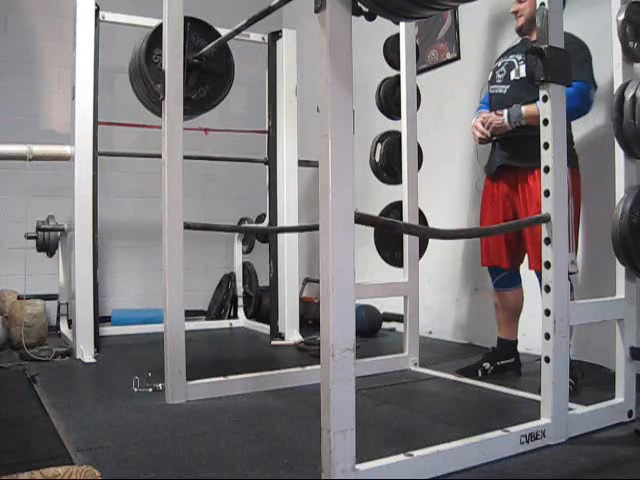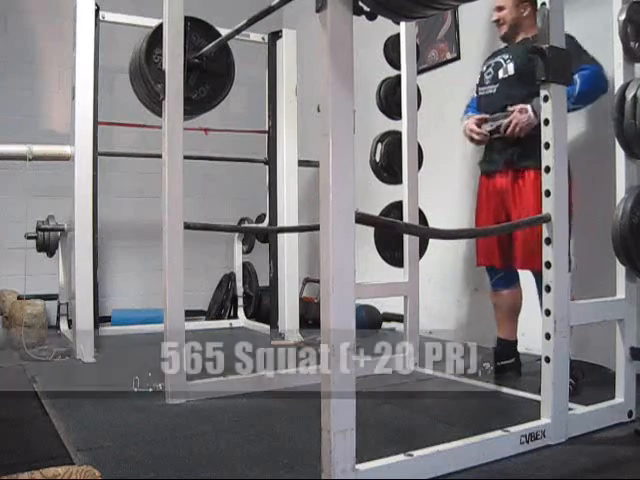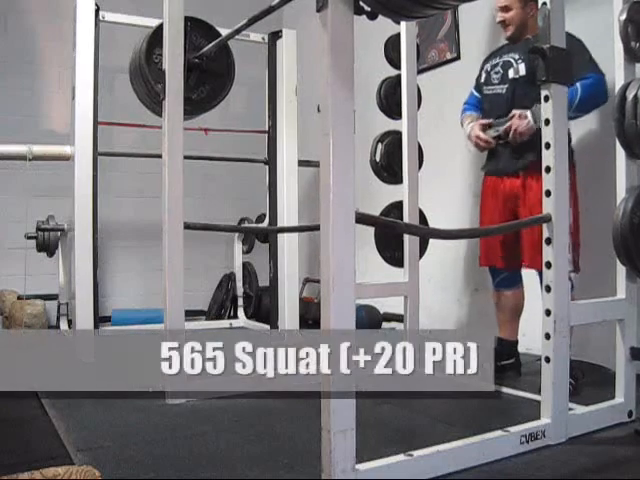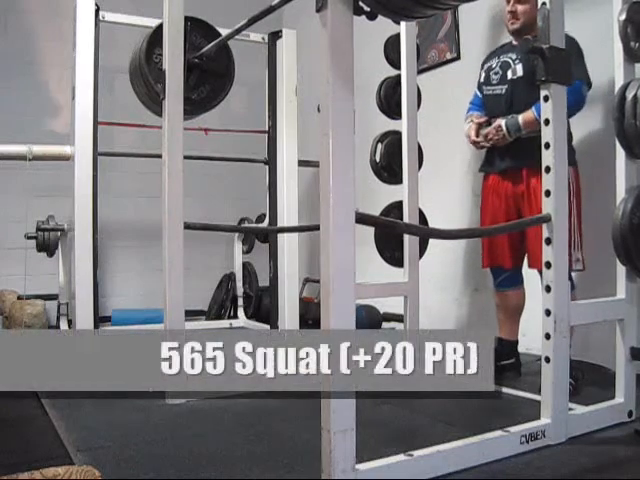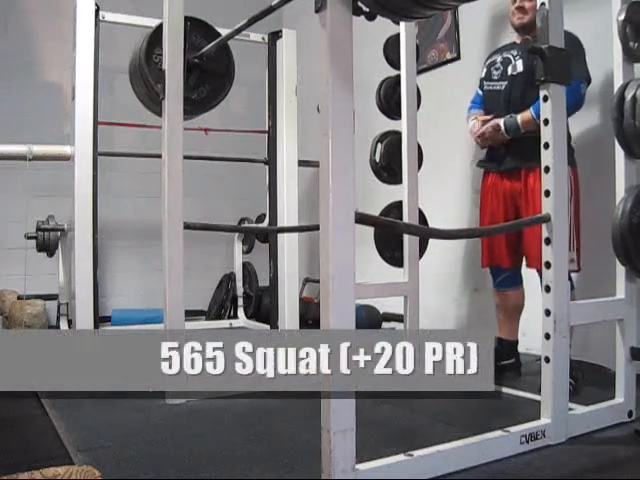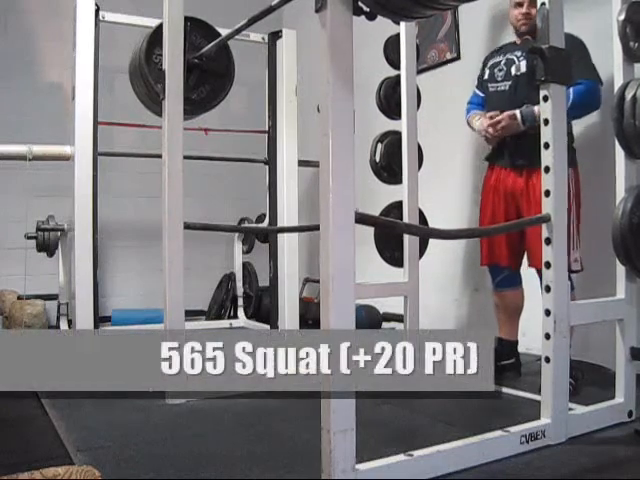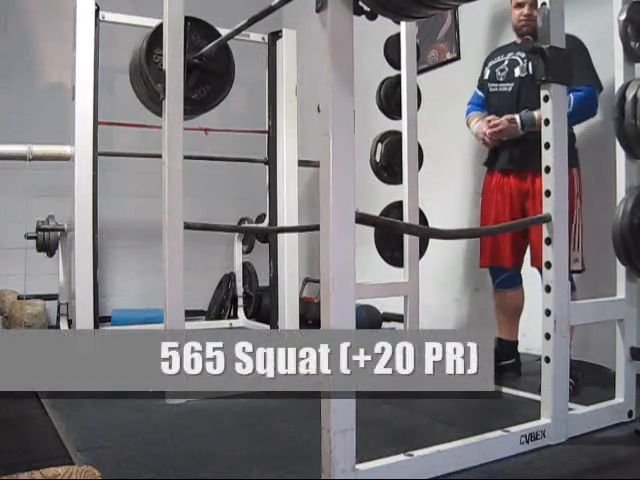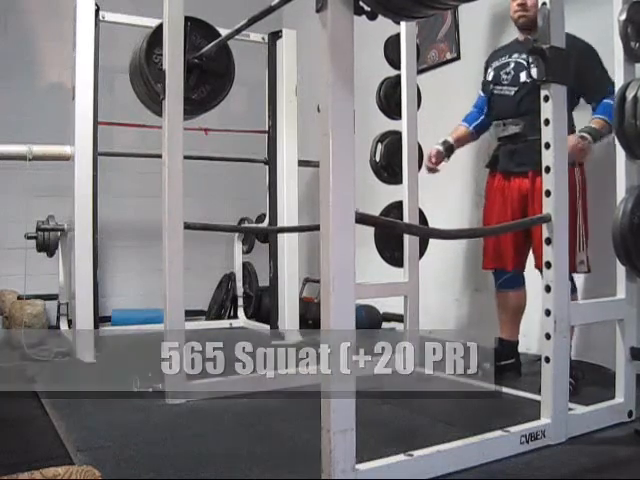
dt=0.5s
person 1, frame 1
left shoulder: (566, 46)
right shoulder: (508, 55)
left elbow: (578, 98)
right elbow: (489, 102)
left wrist: (512, 117)
right wrist: (480, 120)
left hip: (544, 170)
right hip: (500, 170)
right knee: (500, 264)
right ankle: (505, 352)
person 1, frame 2
right shoulder: (494, 59)
left elbow: (593, 80)
right elbow: (477, 104)
left wrist: (536, 110)
right wrist: (469, 121)
left hip: (535, 169)
right hip: (493, 170)
left knee: (542, 266)
right knee: (496, 264)
right ankle: (506, 352)
person 1, frame 3
left shoulder: (560, 44)
right shoulder: (494, 58)
left elbow: (594, 88)
right elbow: (472, 103)
left wrist: (537, 116)
right wrist: (471, 125)
left hip: (542, 170)
right hip: (497, 172)
right knee: (500, 265)
right ankle: (506, 352)
person 1, frame 4
left shoulder: (558, 45)
right shoulder: (494, 57)
left elbow: (572, 94)
right elbow: (478, 102)
left wrist: (512, 126)
right wrist: (472, 124)
left hip: (545, 170)
right hip: (498, 172)
right knee: (502, 265)
right ankle: (506, 352)
person 1, frame 5
left shoulder: (561, 43)
right shoulder: (497, 56)
left elbow: (571, 93)
right elbow: (479, 101)
left wrist: (509, 125)
right wrist: (475, 122)
left hip: (543, 167)
right hip: (498, 169)
right knee: (501, 264)
right ankle: (507, 352)
person 1, frame 6
left shoulder: (564, 44)
right shoulder: (495, 57)
left elbow: (588, 93)
right elbow: (475, 103)
left wrist: (523, 117)
right wrist: (480, 121)
left hip: (547, 168)
right hip: (500, 169)
right knee: (500, 263)
right ankle: (507, 352)
person 1, frame 7
left shoulder: (566, 46)
right shoulder: (495, 57)
left elbow: (586, 100)
right elbow: (476, 104)
left wrist: (523, 122)
right wrist: (479, 124)
right hip: (501, 170)
right knee: (501, 265)
right ankle: (507, 353)
person 1, frame 8
left shoulder: (572, 48)
right shoulder: (497, 57)
left elbow: (609, 99)
right elbow: (482, 111)
left wrist: (587, 135)
right wrist: (447, 145)
right hip: (504, 171)
right knee: (503, 266)
right ankle: (507, 353)
